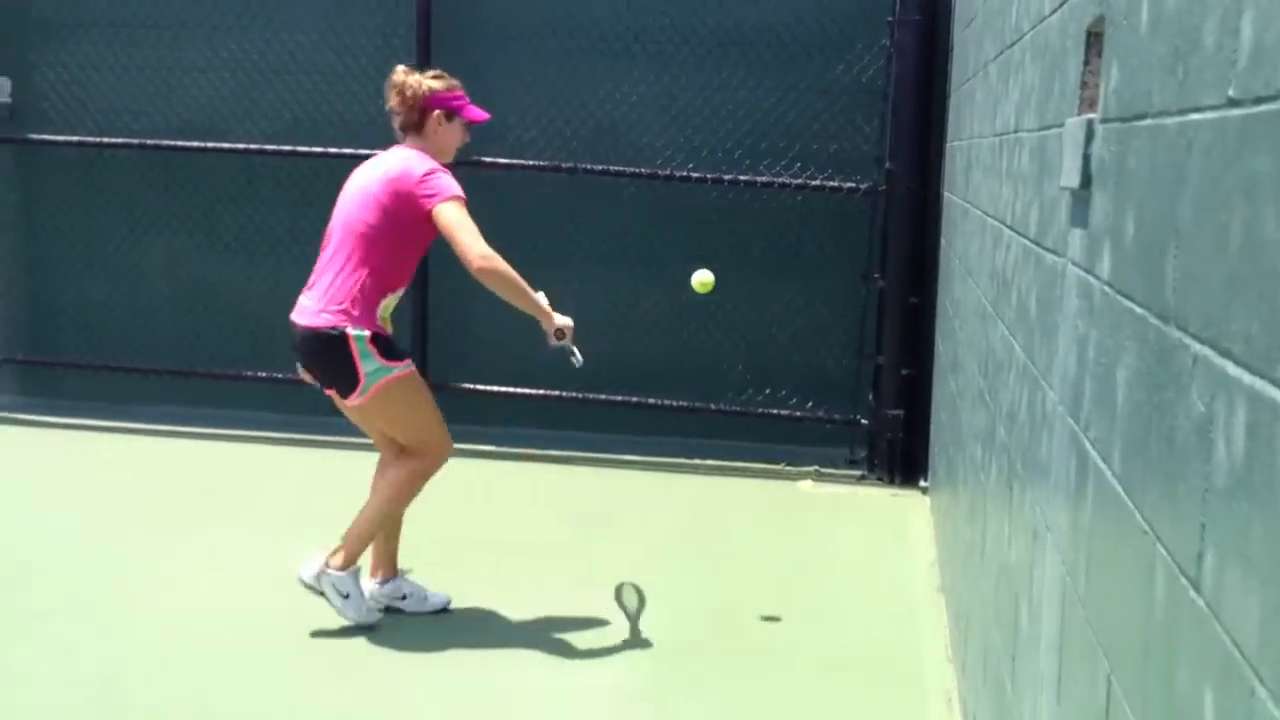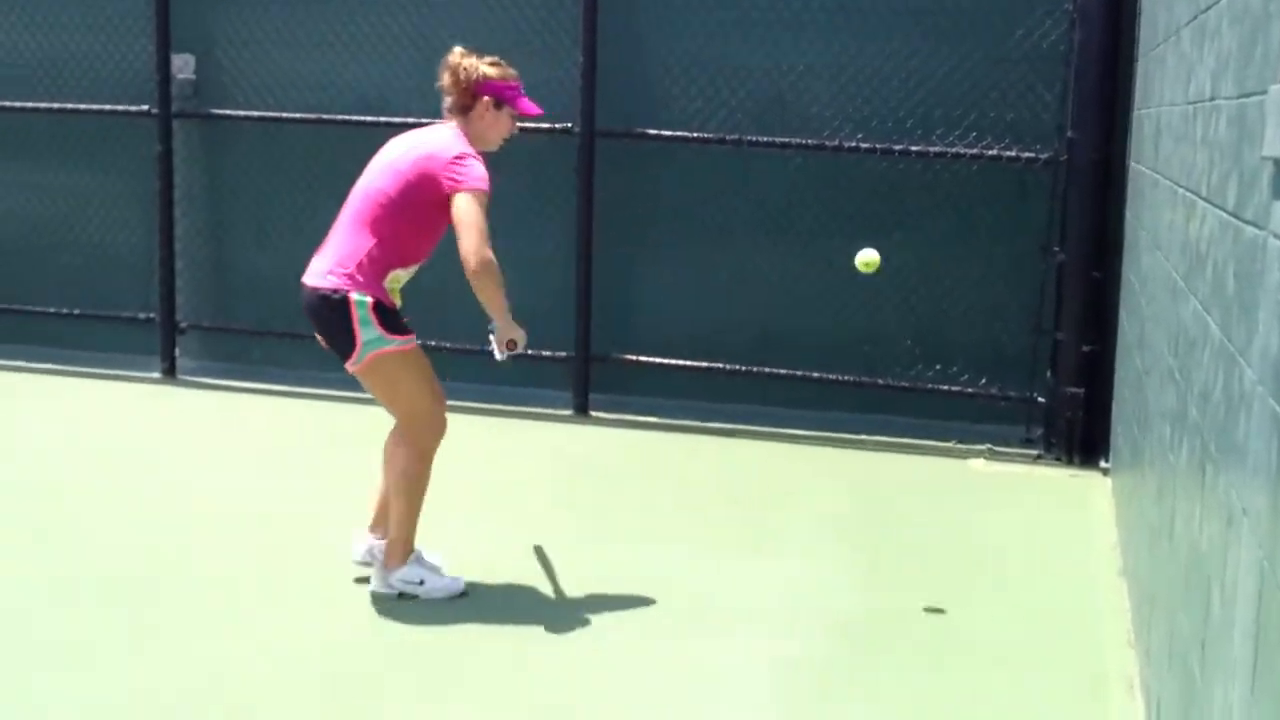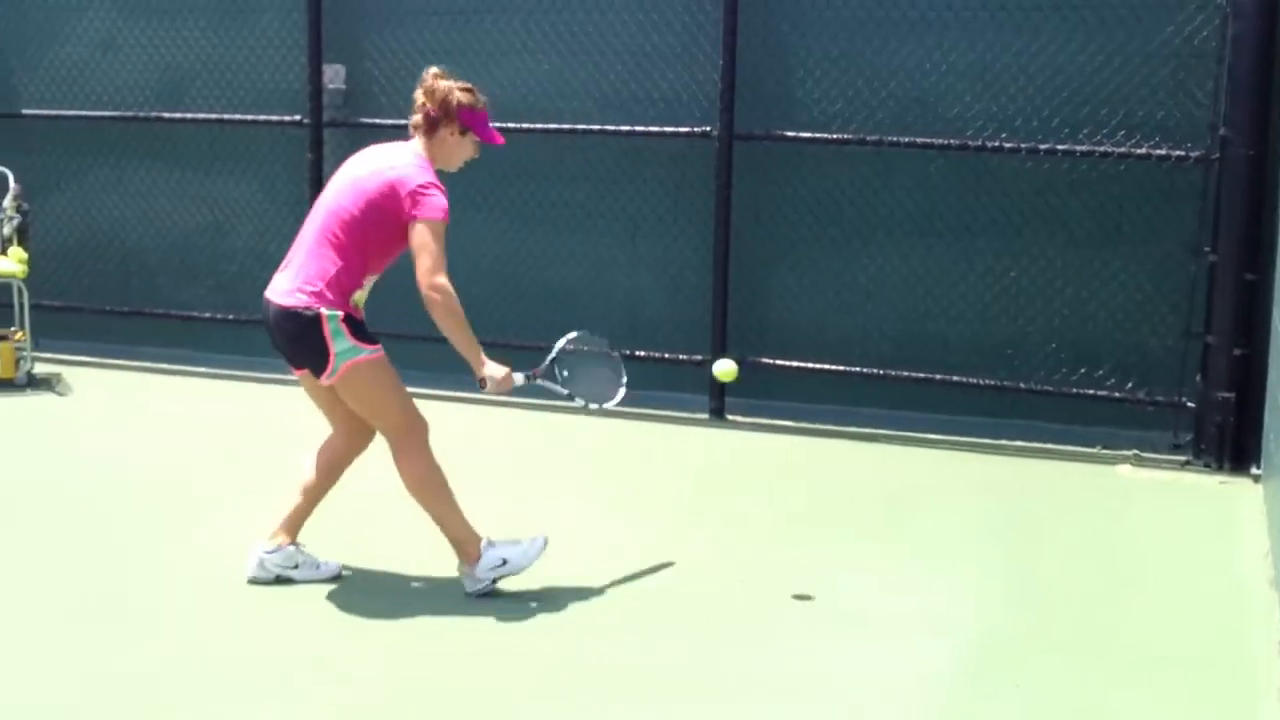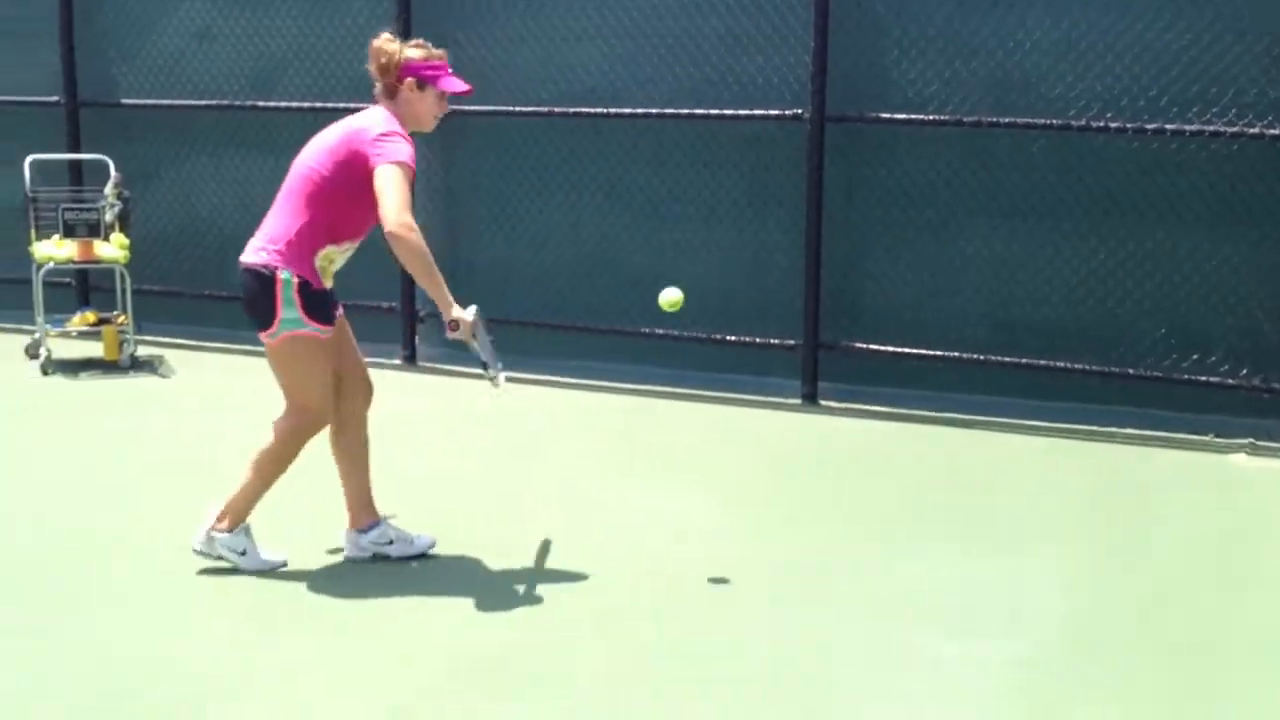
dt=0.5s
person 1, frame 1
left shoulder: (377, 168)
right shoulder: (426, 176)
right elbow: (481, 262)
right wrist: (546, 314)
left hip: (317, 329)
right hip: (347, 336)
left knee: (401, 449)
right knee: (430, 447)
left ankle: (387, 579)
right ankle: (338, 563)
person 1, frame 2
left shoulder: (416, 142)
right shoulder: (462, 162)
right elbow: (478, 263)
right wrist: (505, 323)
left hip: (335, 291)
right hip: (352, 300)
left knee: (421, 413)
right knee: (426, 423)
left ankle: (382, 537)
right ankle: (399, 564)
person 1, frame 3
left shoulder: (377, 156)
right shoulder: (422, 187)
right elbow: (434, 290)
right wrist: (482, 363)
left hip: (287, 308)
right hip: (319, 317)
left knee: (356, 432)
right knee: (410, 434)
left ankle: (279, 547)
right ankle: (475, 556)
person 1, frame 4
left shoulder: (363, 129)
right shoulder: (388, 138)
right elbow: (399, 229)
left wrist: (320, 292)
right wrist: (447, 305)
left hip: (294, 278)
right hip: (282, 280)
left knee: (354, 395)
right knee: (309, 415)
left ankle: (365, 527)
right ankle: (226, 526)
